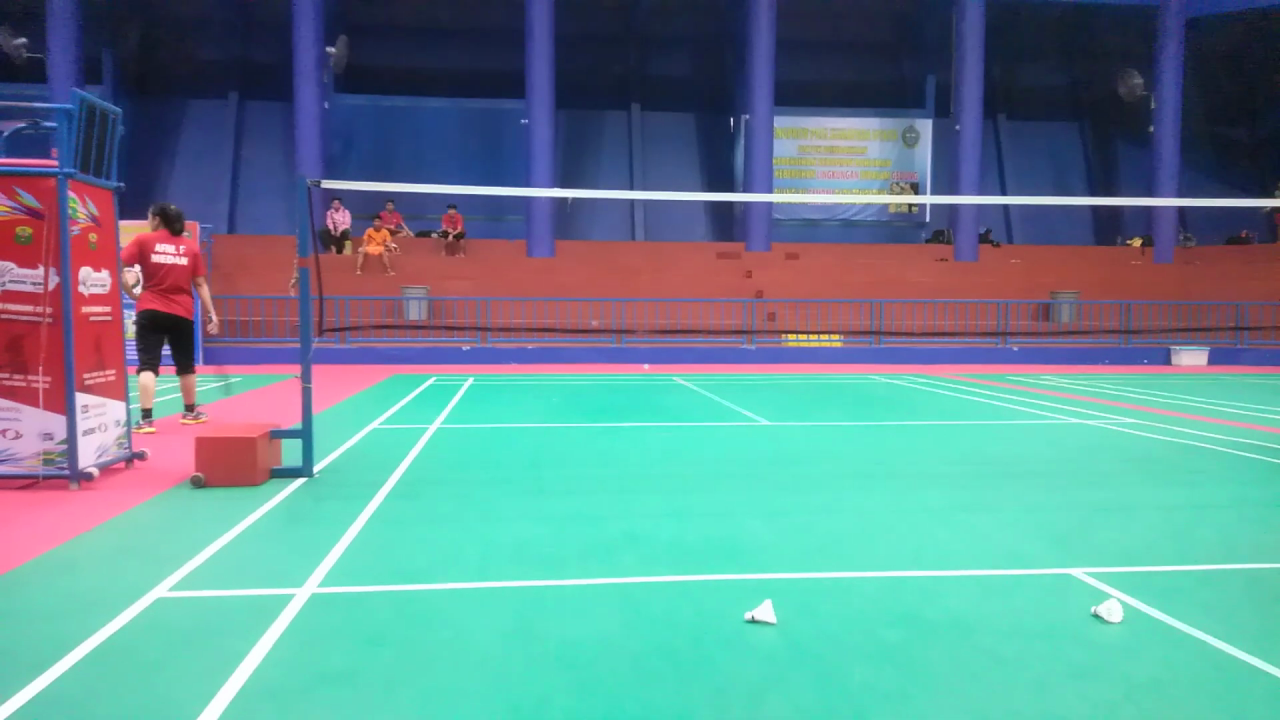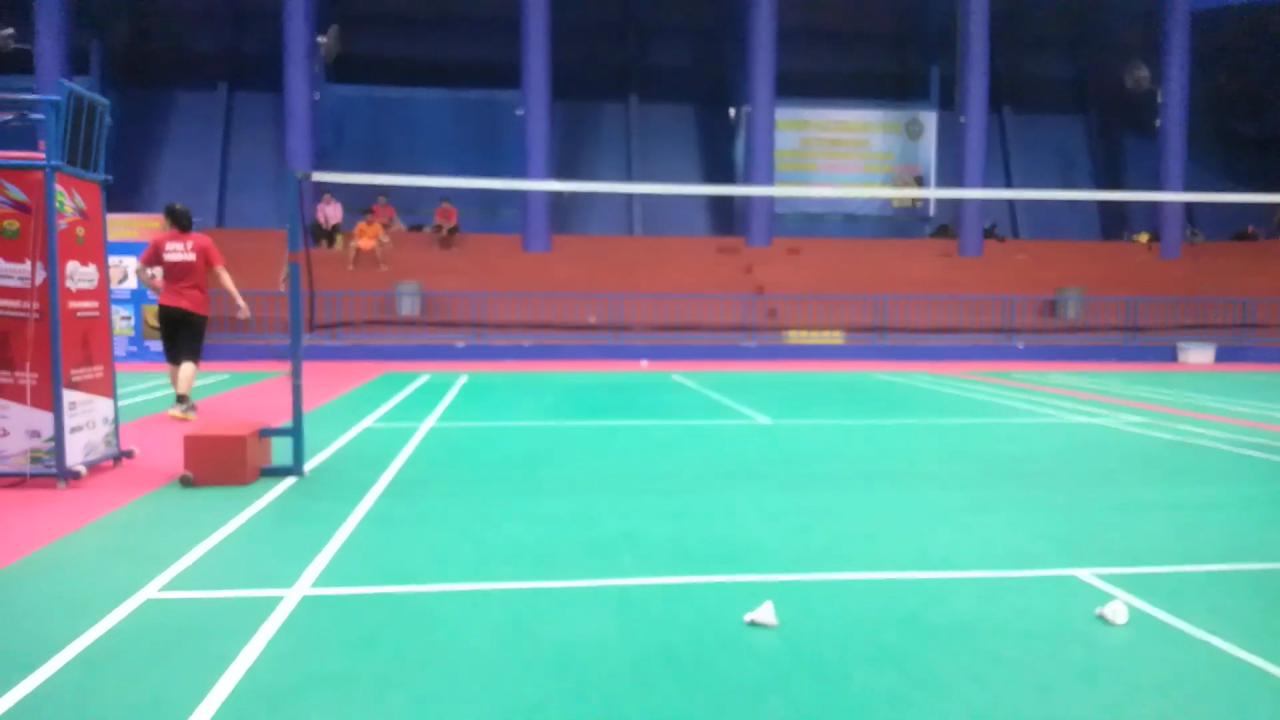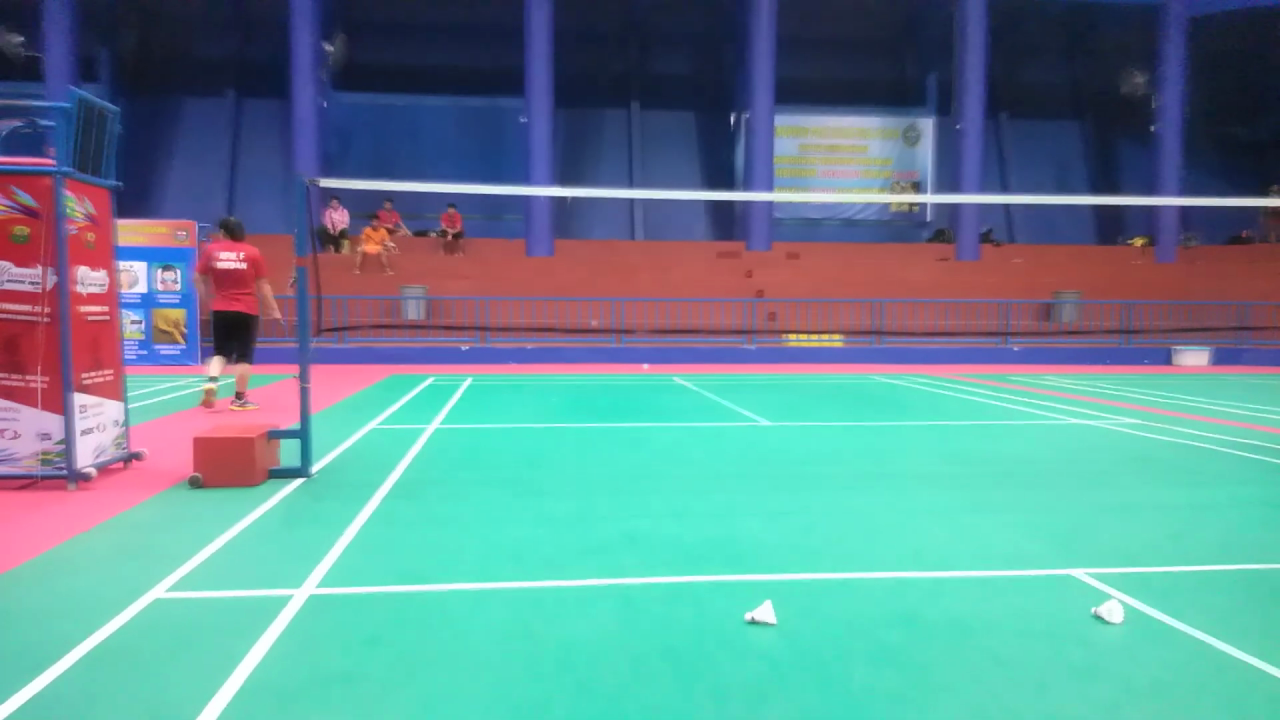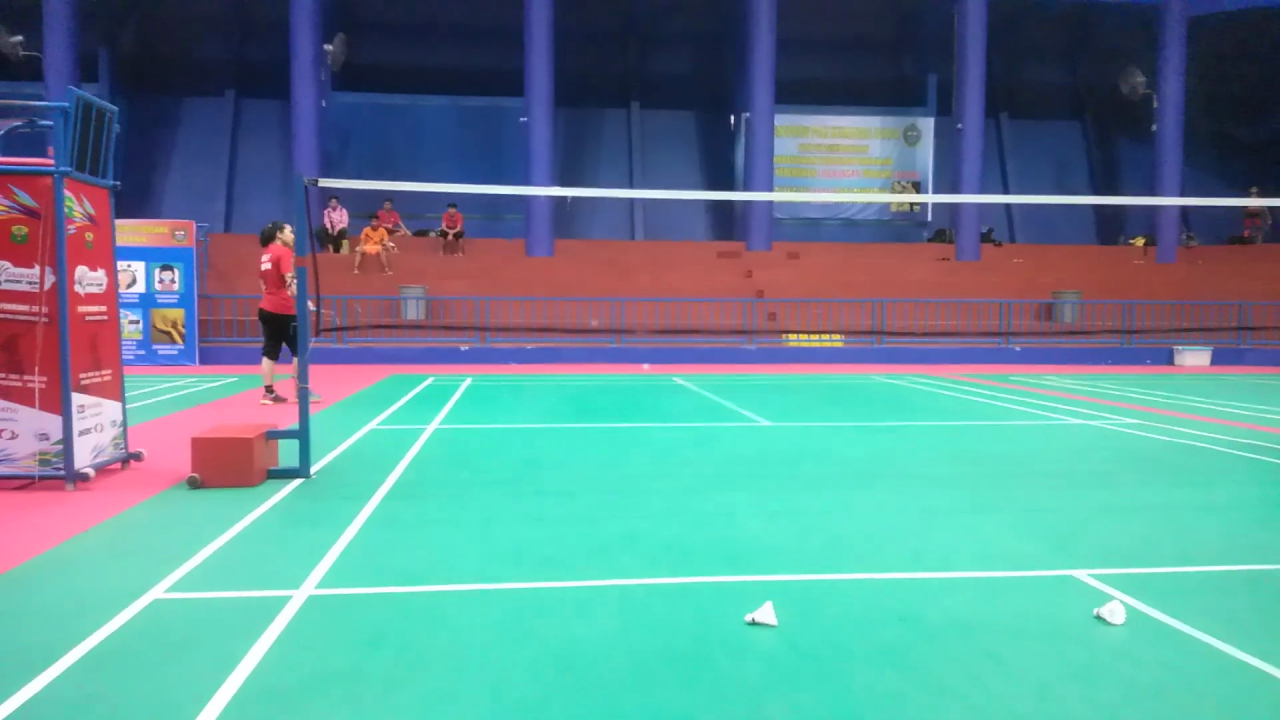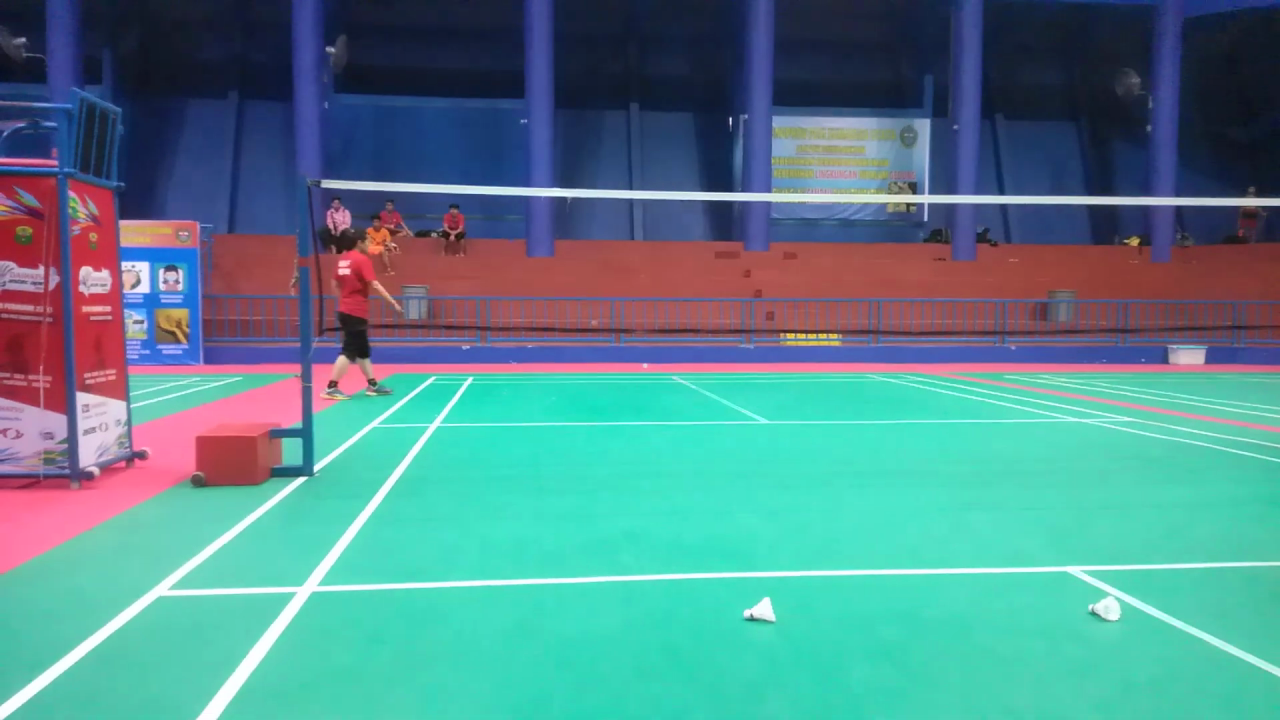
dt=1s
person 1, frame 1
left shoulder: (143, 240)
right shoulder: (191, 247)
right elbow: (200, 284)
left wrist: (132, 293)
right wrist: (211, 314)
left hip: (150, 312)
right hip: (182, 314)
left knee: (148, 365)
right knee: (186, 364)
left ankle: (146, 419)
right ankle: (191, 411)
person 1, frame 2
left shoulder: (159, 241)
right shoulder: (203, 242)
left elbow: (140, 270)
right elbow: (220, 273)
left wrist: (159, 290)
right wrist: (238, 300)
left hip: (167, 307)
right hip: (195, 308)
left knee: (173, 357)
right knee: (189, 357)
left ankle: (183, 401)
right ankle: (181, 404)
person 1, frame 3
left shoulder: (211, 250)
right shoulder: (253, 253)
left elbow: (198, 279)
right elbow: (263, 284)
left wrist: (211, 300)
right wrist: (273, 308)
left hip: (220, 310)
right hip: (246, 311)
left knee: (220, 352)
right knee: (244, 356)
left ankle: (211, 383)
right ankle: (239, 399)
person 1, frame 4
left shoulder: (266, 253)
right shoulder: (284, 252)
right elbow: (290, 279)
left hip: (266, 308)
right hip: (283, 310)
left knee: (270, 351)
right knee: (298, 349)
left ankle: (268, 392)
person 1, frame 5
left shoulder: (342, 259)
right shoulder: (362, 260)
left elbow: (335, 284)
right elbow: (374, 285)
right wrist: (393, 302)
left hip: (346, 310)
right hip: (355, 312)
left knee: (362, 349)
right knee: (349, 351)
left ankle: (373, 385)
right ankle: (331, 388)
